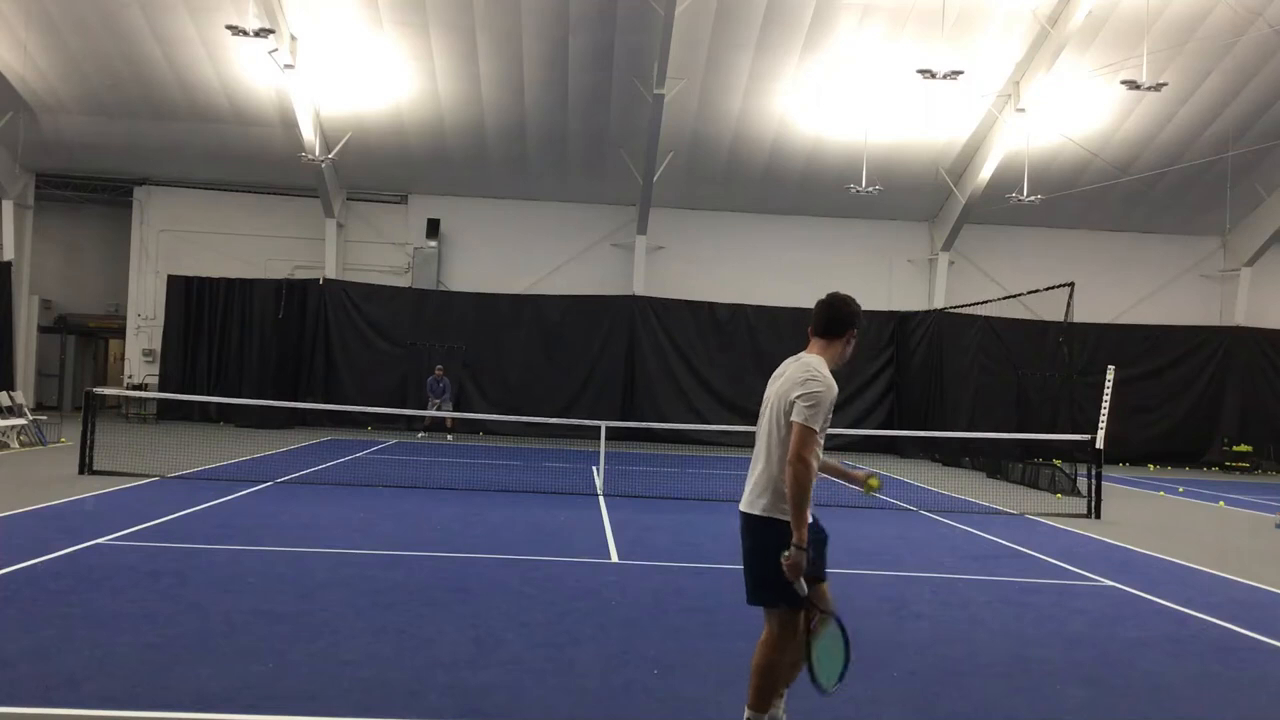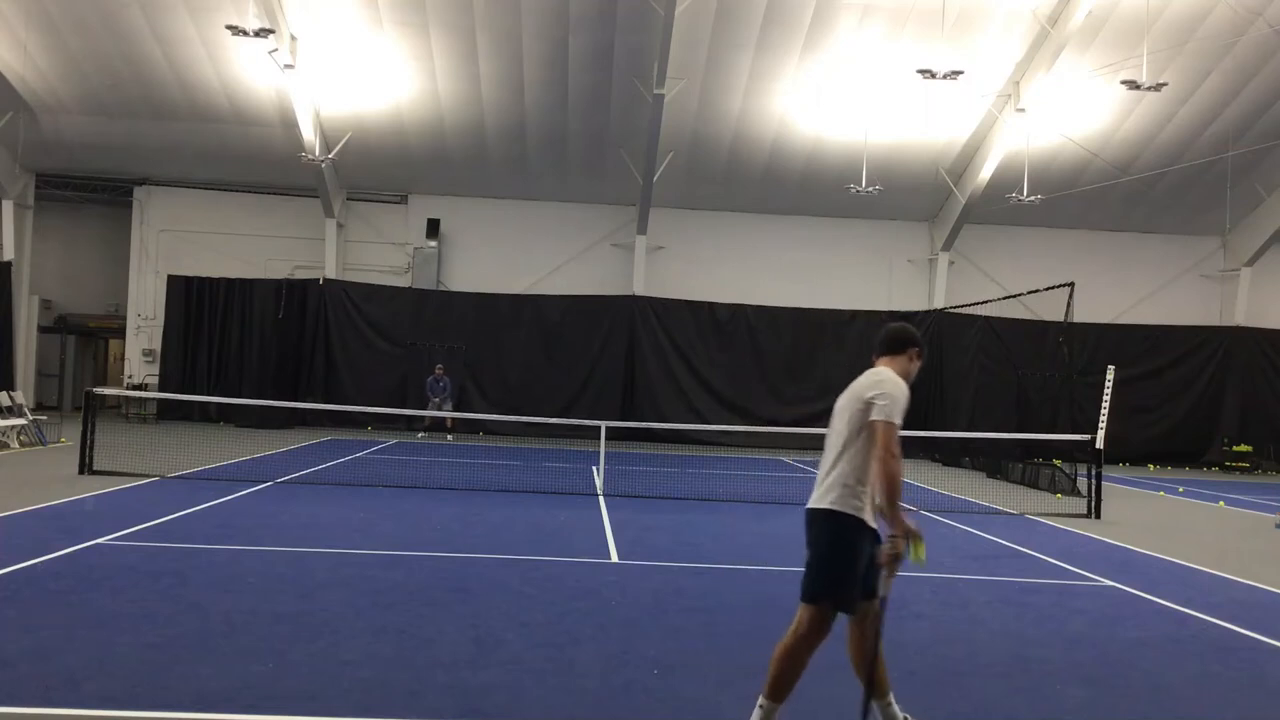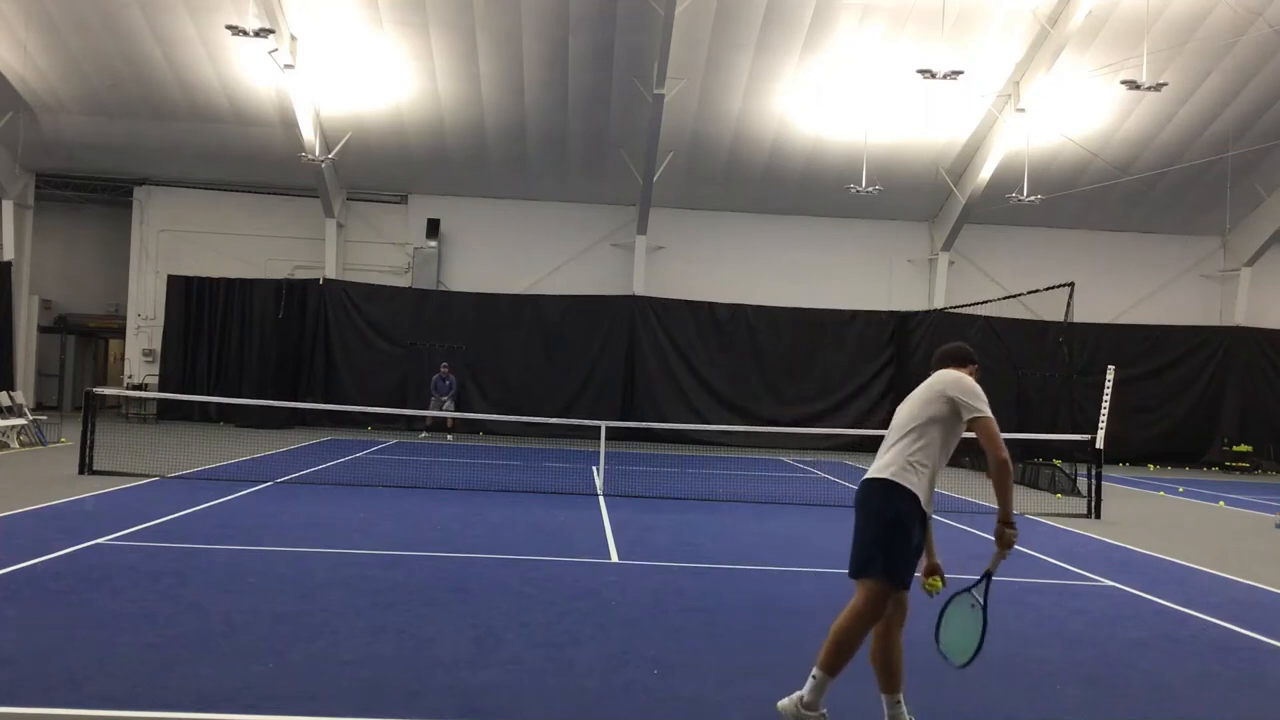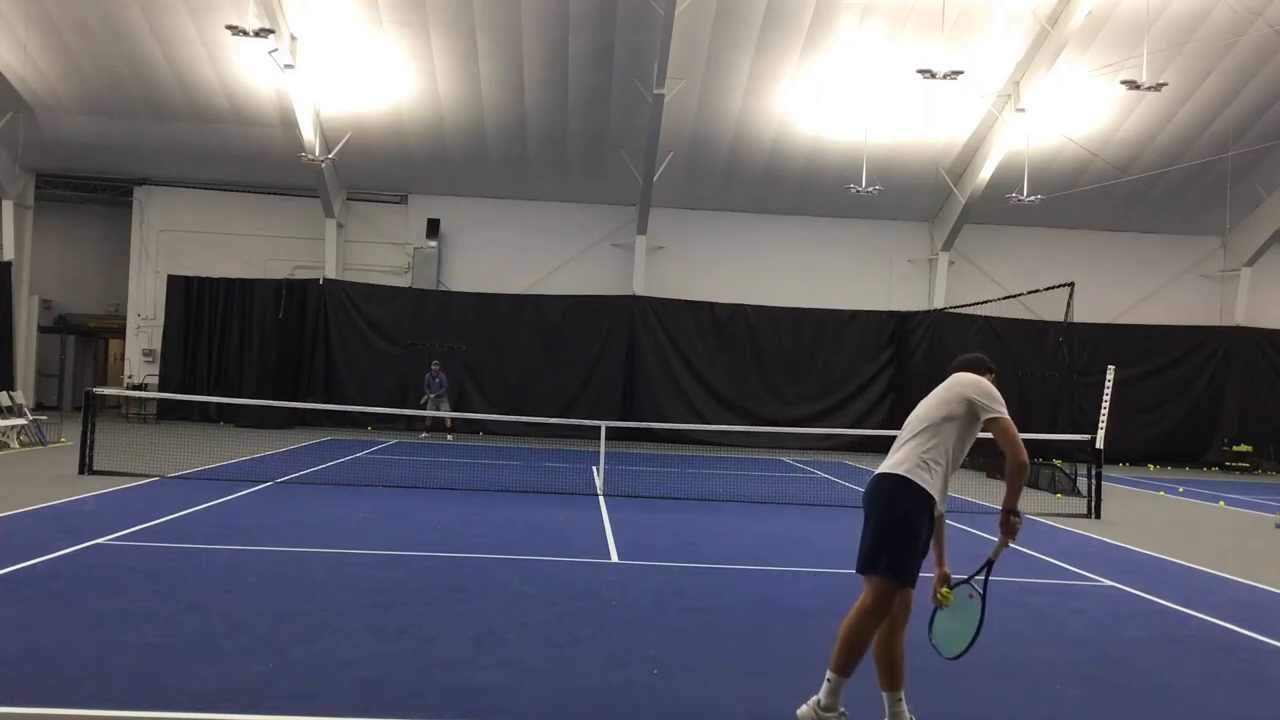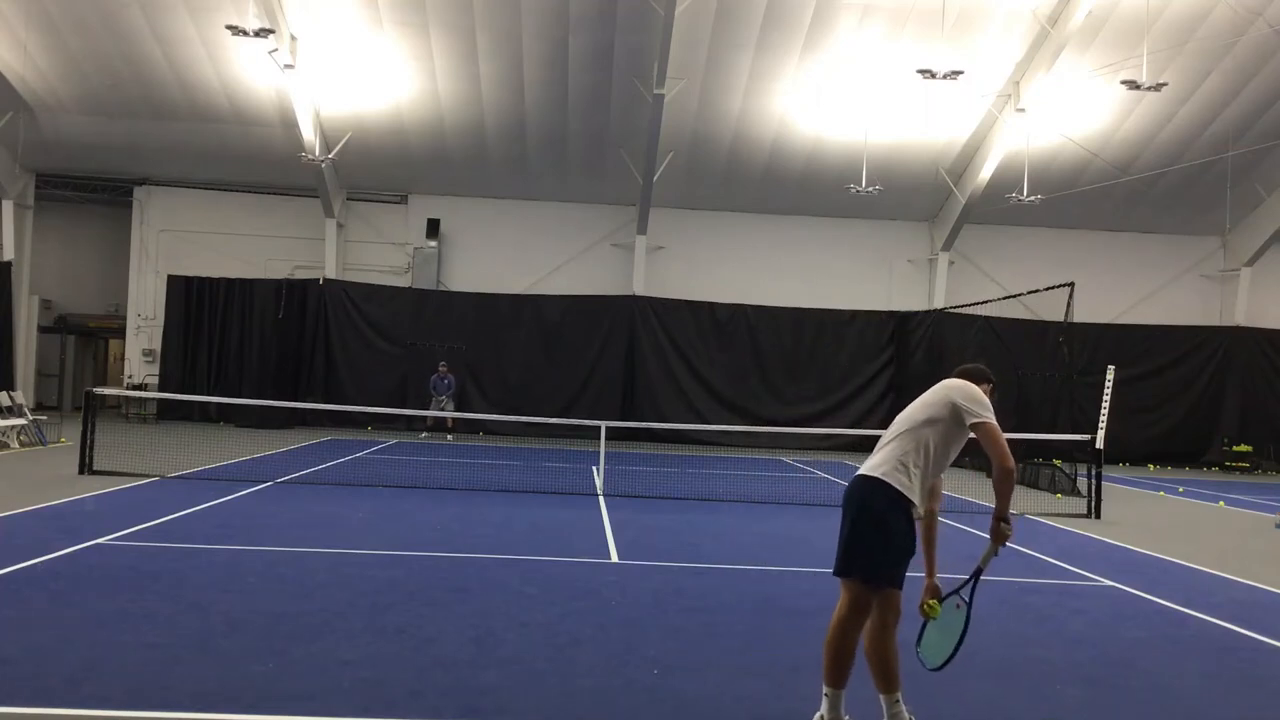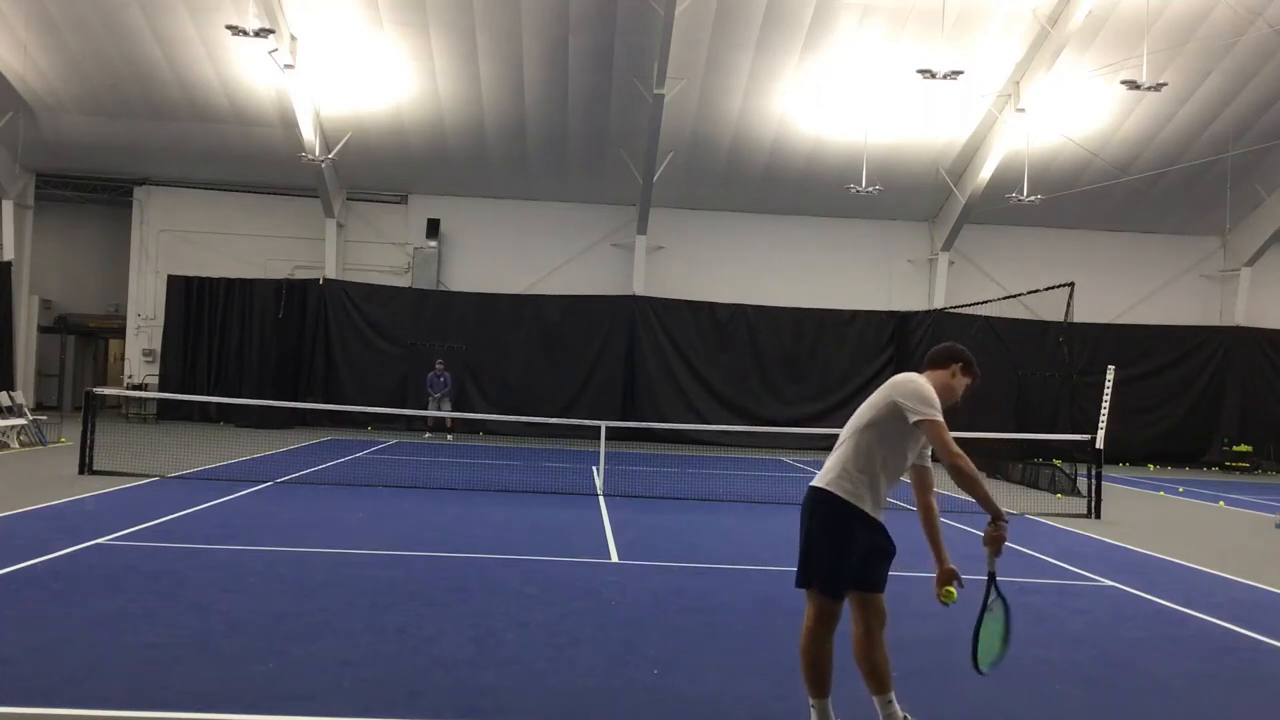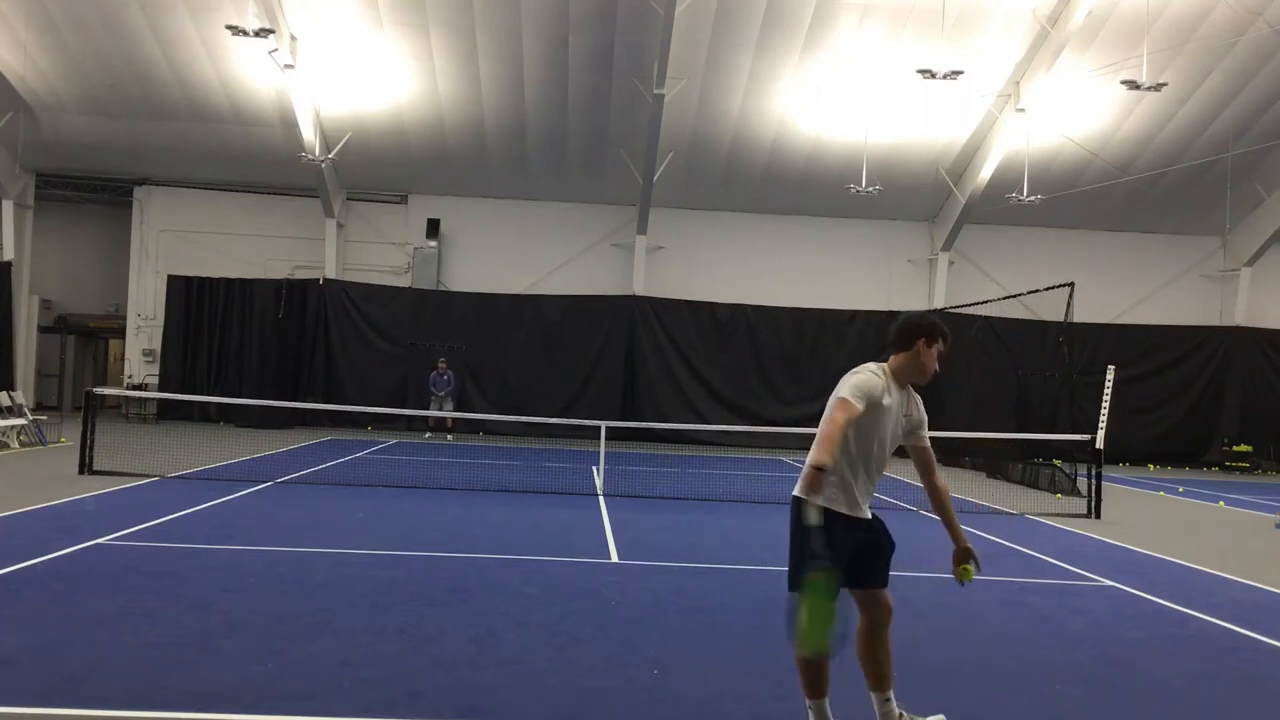
dt=0.5s
person 1, frame 1
left shoulder: (792, 367)
right shoulder: (819, 381)
right elbow: (798, 461)
left wrist: (848, 474)
right wrist: (800, 540)
left hip: (778, 513)
right hip: (776, 518)
left knee: (817, 610)
right knee: (785, 626)
person 1, frame 2
left shoulder: (860, 386)
right shoulder: (892, 386)
right elbow: (887, 457)
left wrist: (893, 520)
right wrist: (896, 530)
left hip: (840, 514)
right hip: (840, 518)
left knee: (867, 620)
right knee: (813, 624)
person 1, frame 3
left shoulder: (927, 393)
right shoulder: (961, 383)
right elbow: (999, 457)
left wrist: (929, 555)
right wrist: (1005, 520)
left hip: (890, 496)
right hip: (890, 496)
left knee: (892, 612)
right knee: (871, 603)
person 1, frame 4
left shoulder: (945, 401)
right shoulder: (977, 385)
left elbow: (935, 494)
right elbow: (1018, 458)
left wrist: (941, 566)
right wrist: (1009, 510)
left hip: (901, 494)
right hip: (902, 492)
left knee: (898, 611)
right knee: (877, 600)
person 1, frame 5
left shoulder: (944, 415)
right shoulder: (969, 392)
left elbow: (930, 508)
right elbow: (1004, 465)
left wrist: (930, 576)
right wrist: (1001, 517)
left hip: (893, 505)
right hip: (879, 496)
left knee: (885, 615)
right knee: (856, 605)
person 1, frame 6
left shoulder: (919, 423)
right shoulder: (913, 386)
left elbow: (925, 499)
right elbow: (953, 460)
left wrist: (942, 562)
right wrist: (996, 516)
left hip: (863, 515)
right hip: (833, 505)
left knee: (872, 617)
right knee: (822, 616)
person 1, frame 7
left shoulder: (912, 405)
right shoulder: (867, 381)
left elbow: (931, 476)
right elbow: (838, 419)
left wrist: (958, 540)
right wrist: (819, 460)
left hip: (860, 515)
right hip: (819, 507)
left knee: (878, 610)
